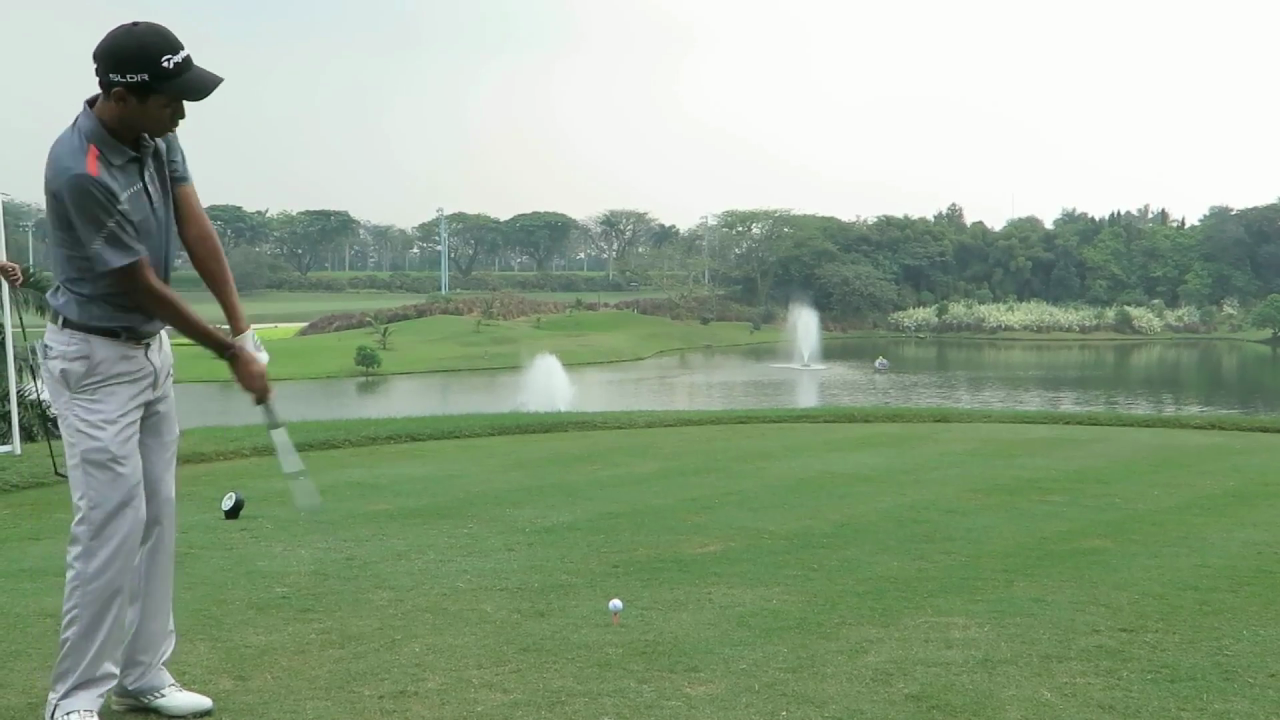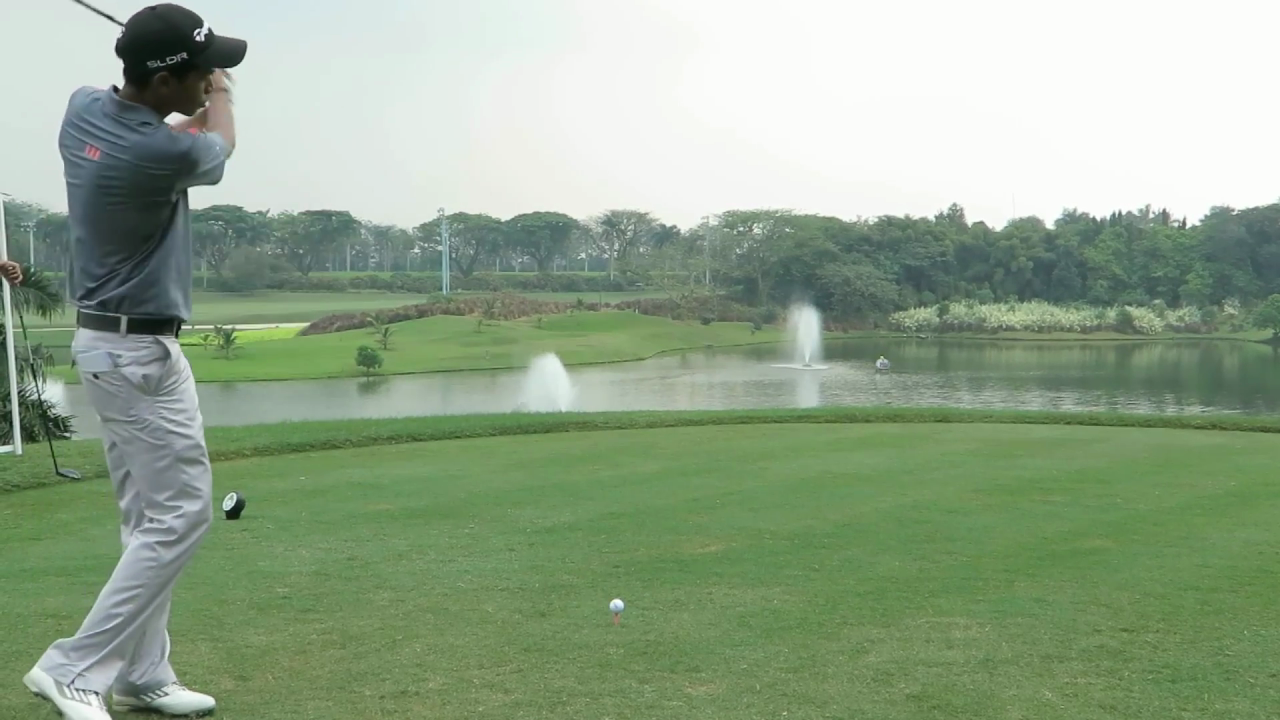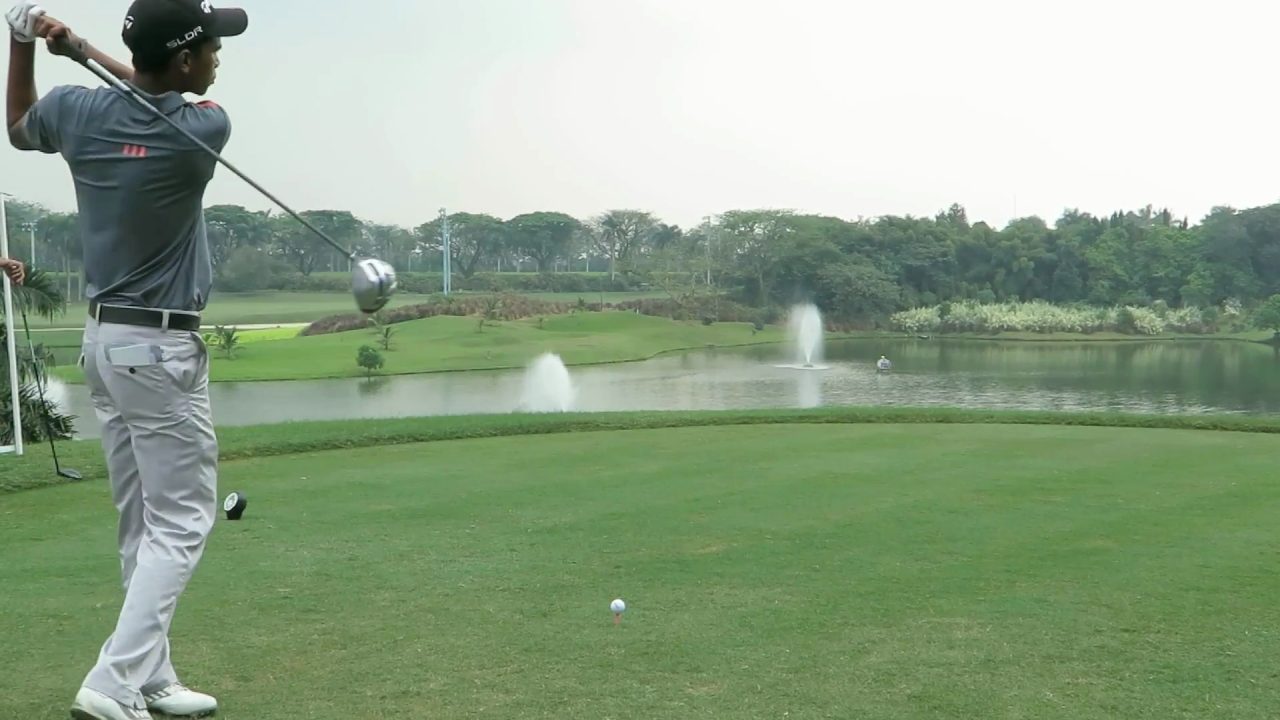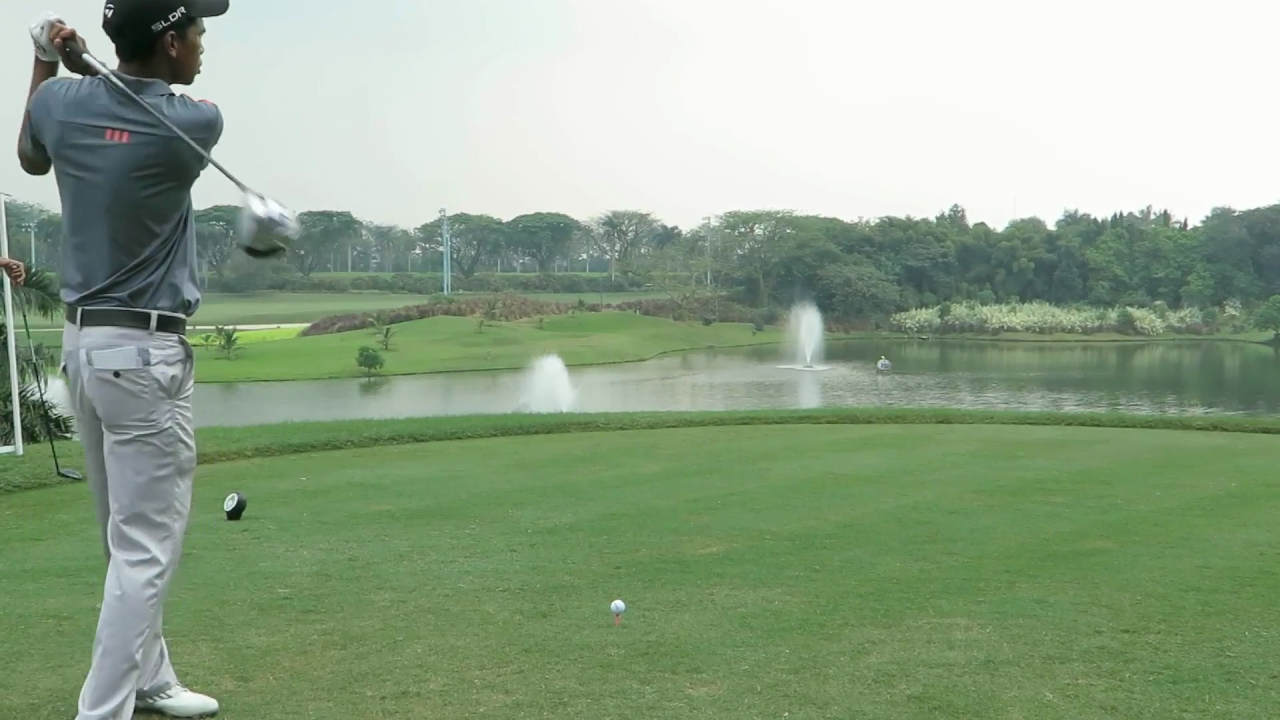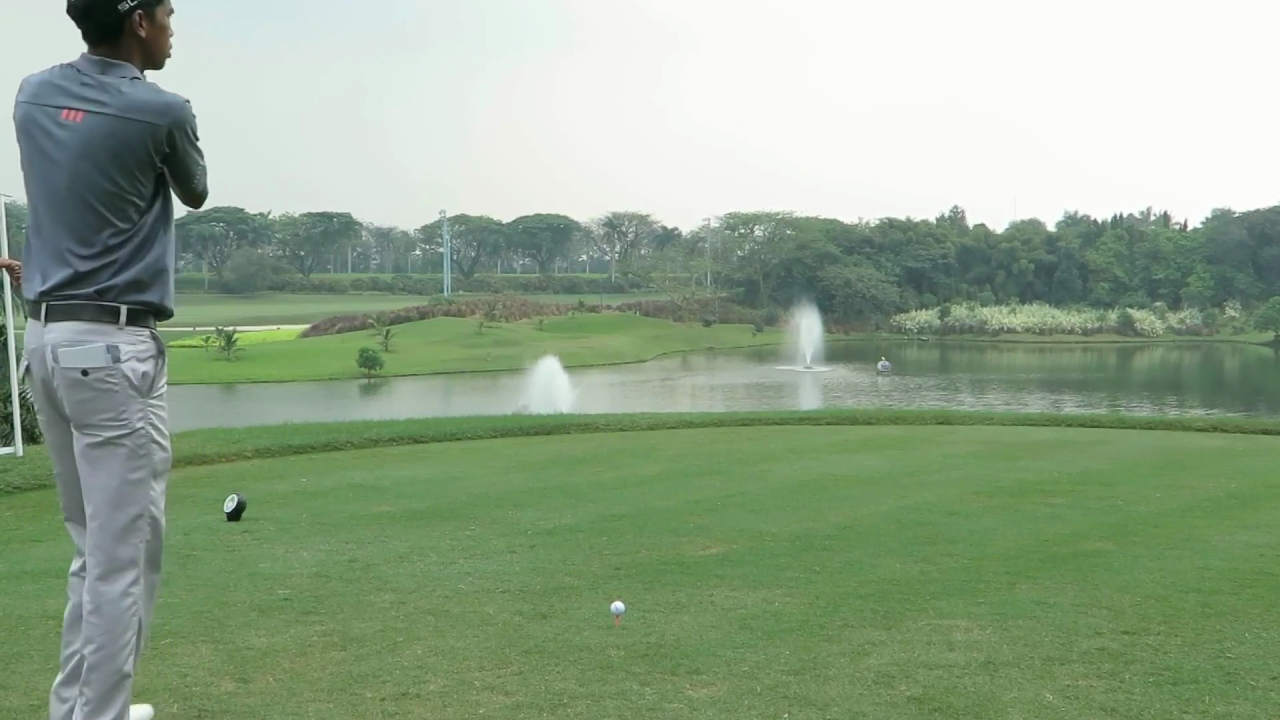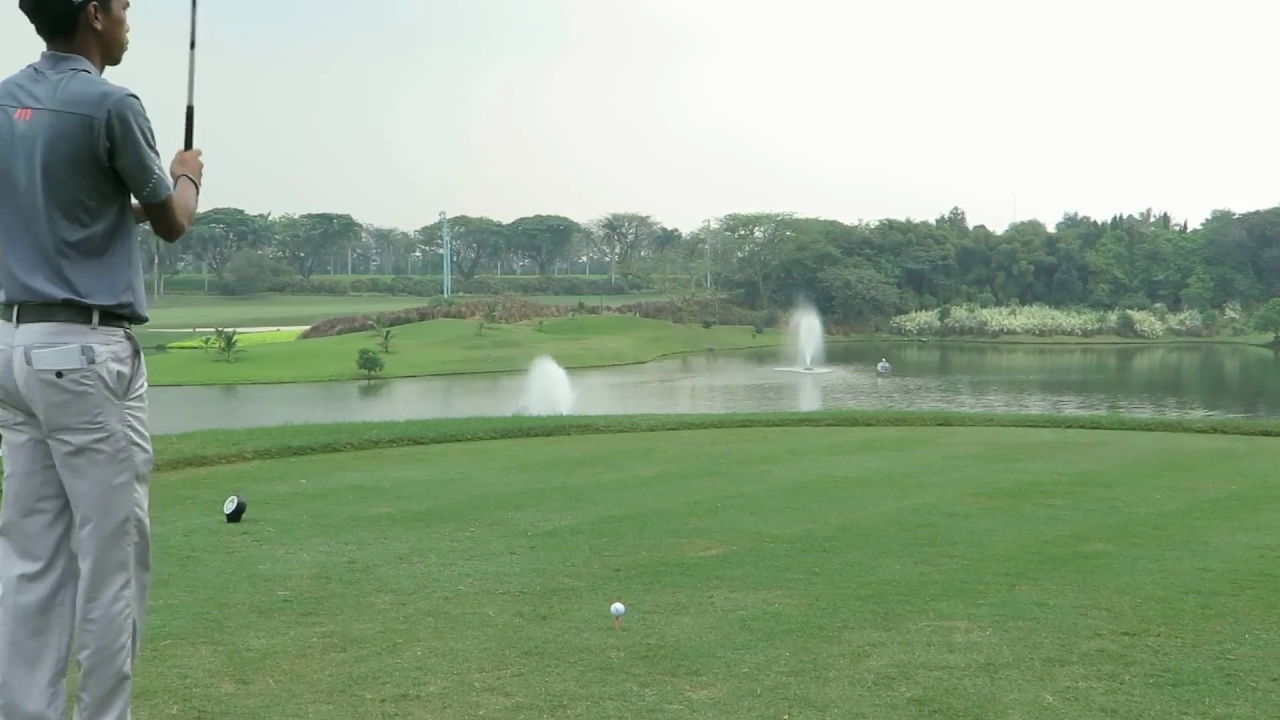
dt=0.3s
person 1, frame 1
left shoulder: (157, 133)
right shoulder: (80, 171)
left elbow: (195, 230)
right elbow: (144, 288)
left wrist: (241, 324)
right wrist: (230, 354)
left hip: (150, 349)
right hip: (92, 358)
left knee: (154, 516)
right knee: (112, 523)
person 1, frame 2
left shoulder: (84, 107)
right shoulder: (166, 152)
right elbow: (218, 141)
left wrist: (201, 90)
right wrist: (222, 98)
left hip: (107, 342)
right hip: (138, 353)
left knee: (149, 518)
right knee: (179, 516)
person 1, frame 3
left shoulder: (73, 110)
right shoulder: (207, 128)
left hip: (104, 338)
right hip: (161, 349)
left knee: (143, 521)
right knee: (180, 523)
person 1, frame 4
left shoulder: (56, 100)
right shoulder: (197, 121)
left elbow: (31, 162)
left wrist: (46, 62)
right wrist: (87, 70)
left hip: (82, 341)
right hip: (144, 351)
left knee: (127, 533)
right knee: (147, 545)
person 1, frame 5
left shoulder: (34, 94)
right shoulder: (163, 112)
right elbow: (196, 197)
left hip: (45, 338)
right hip: (114, 347)
left knee: (96, 543)
right knee: (124, 550)
person 1, frame 6
right shoulder: (111, 104)
right elbow: (171, 222)
left wrist: (132, 211)
right wrist: (183, 181)
right hip: (86, 349)
right knee: (112, 556)
